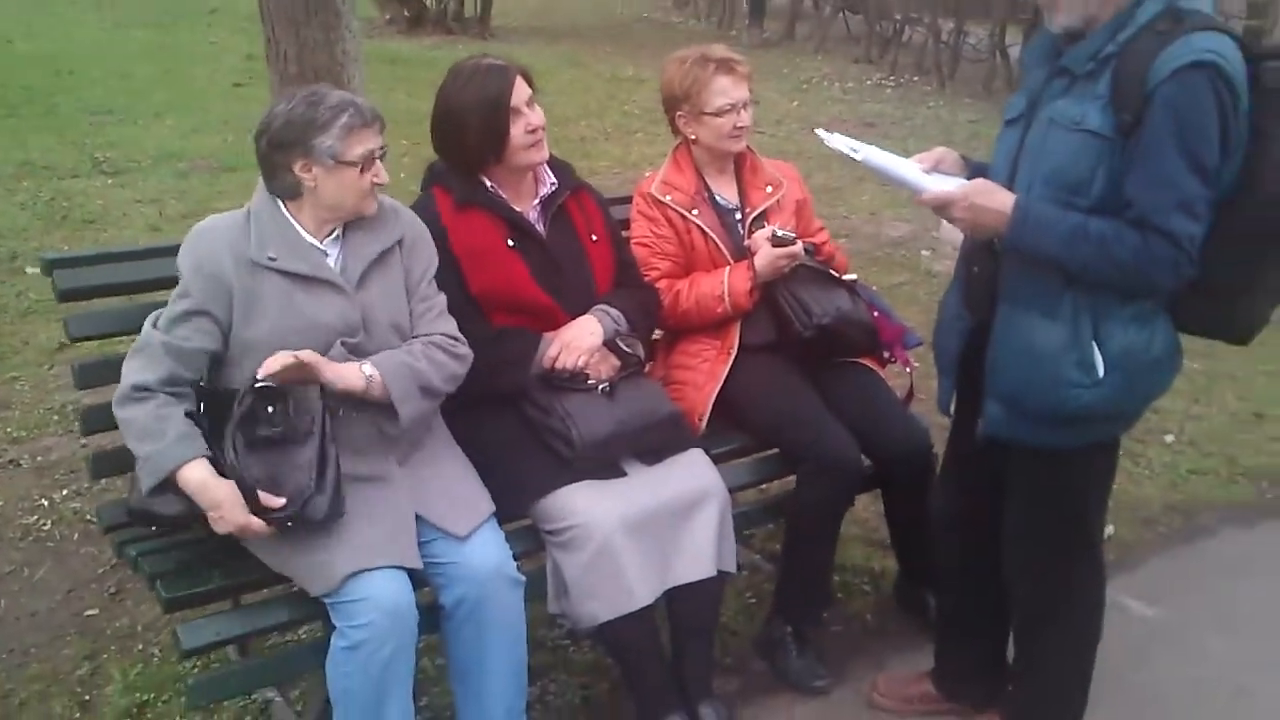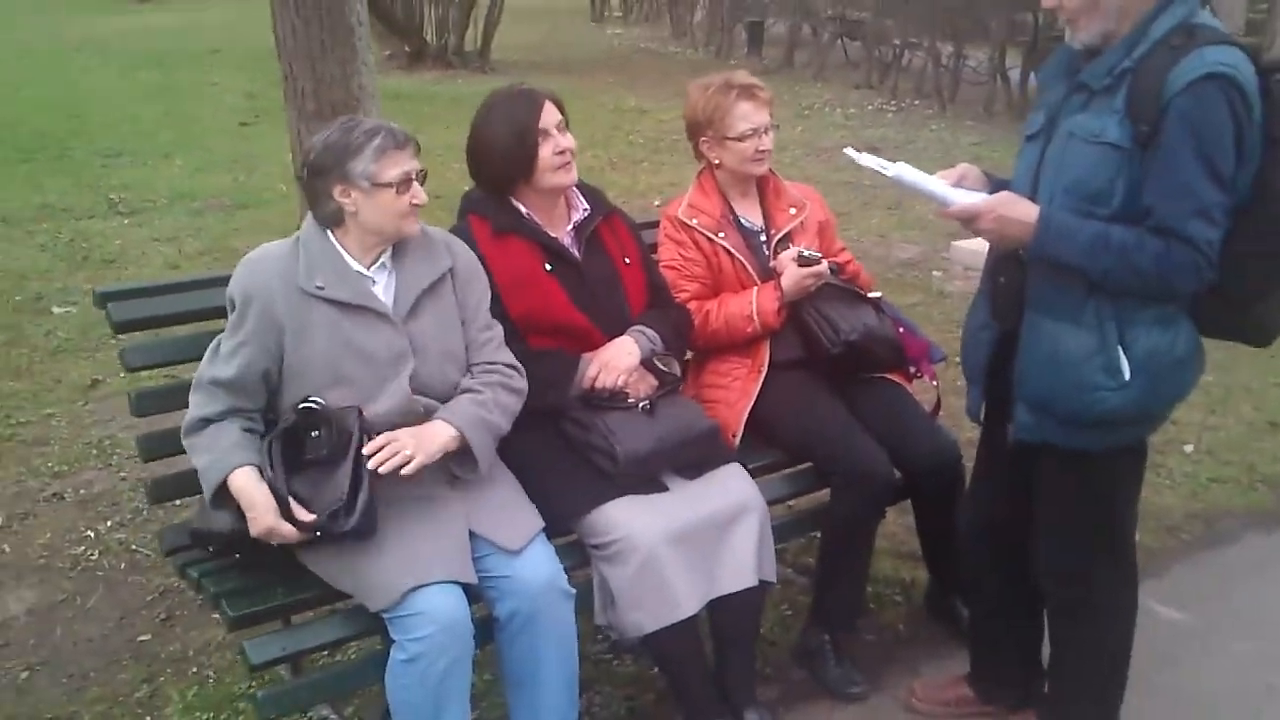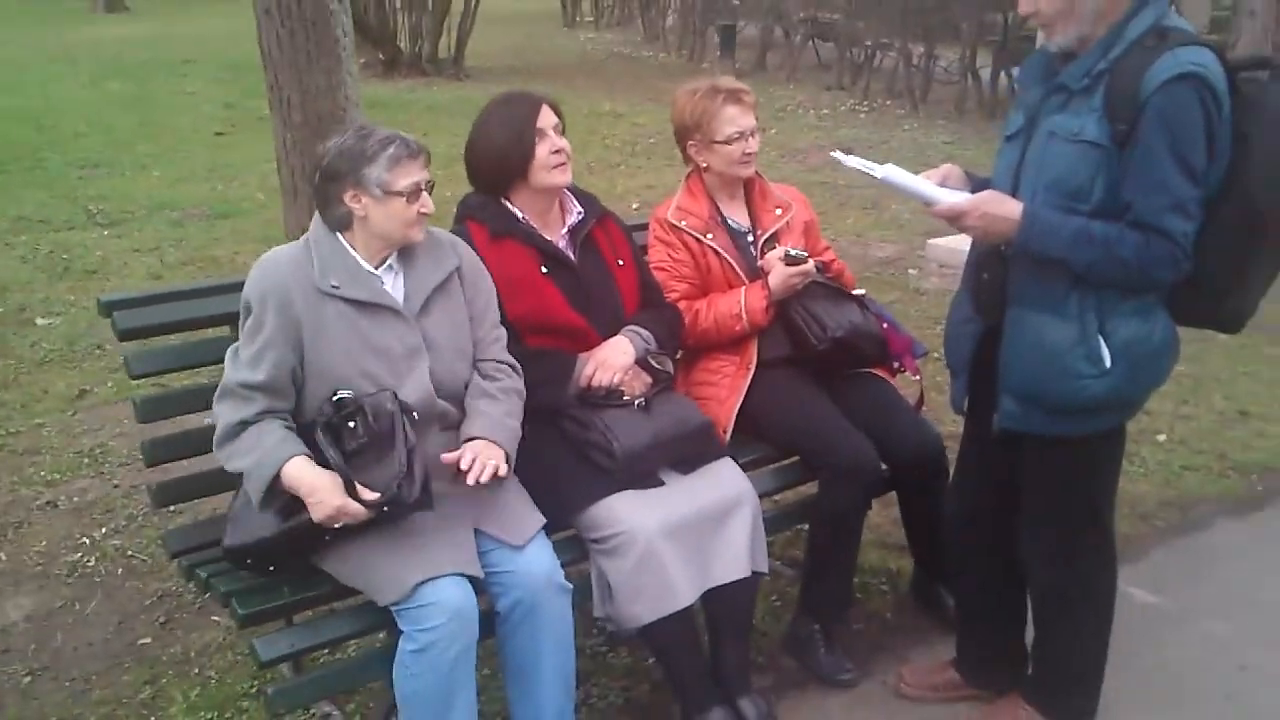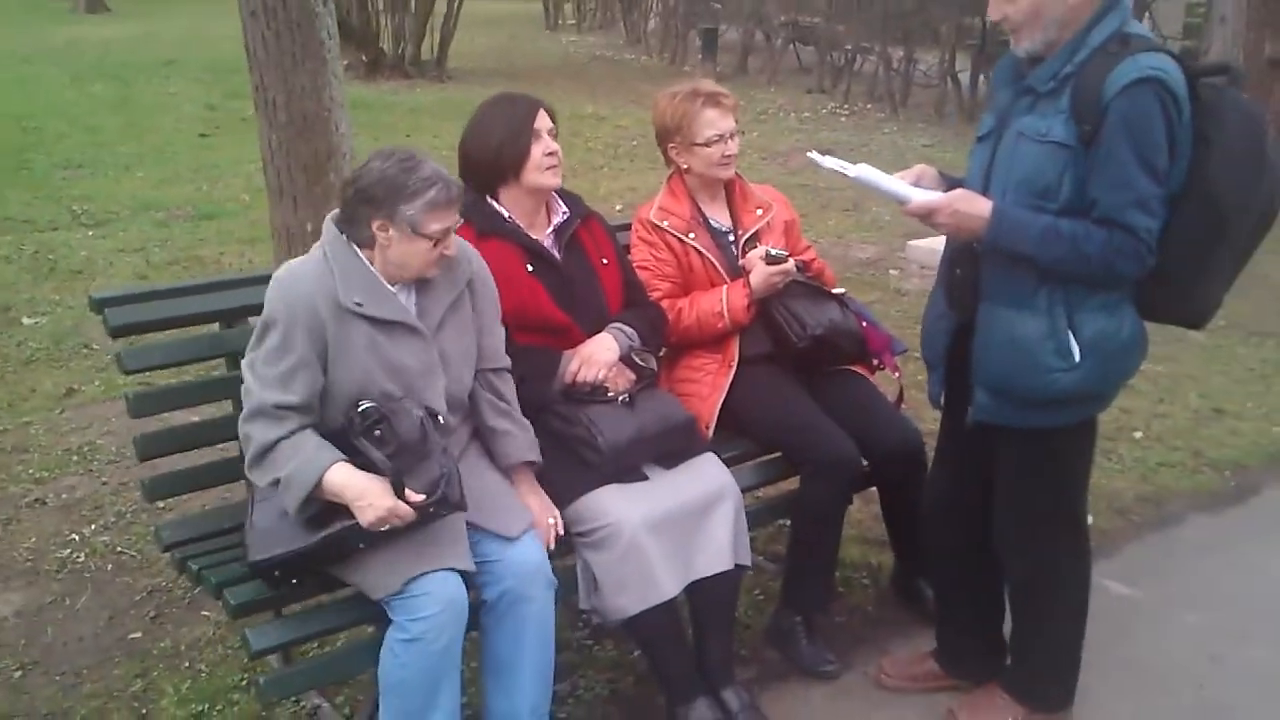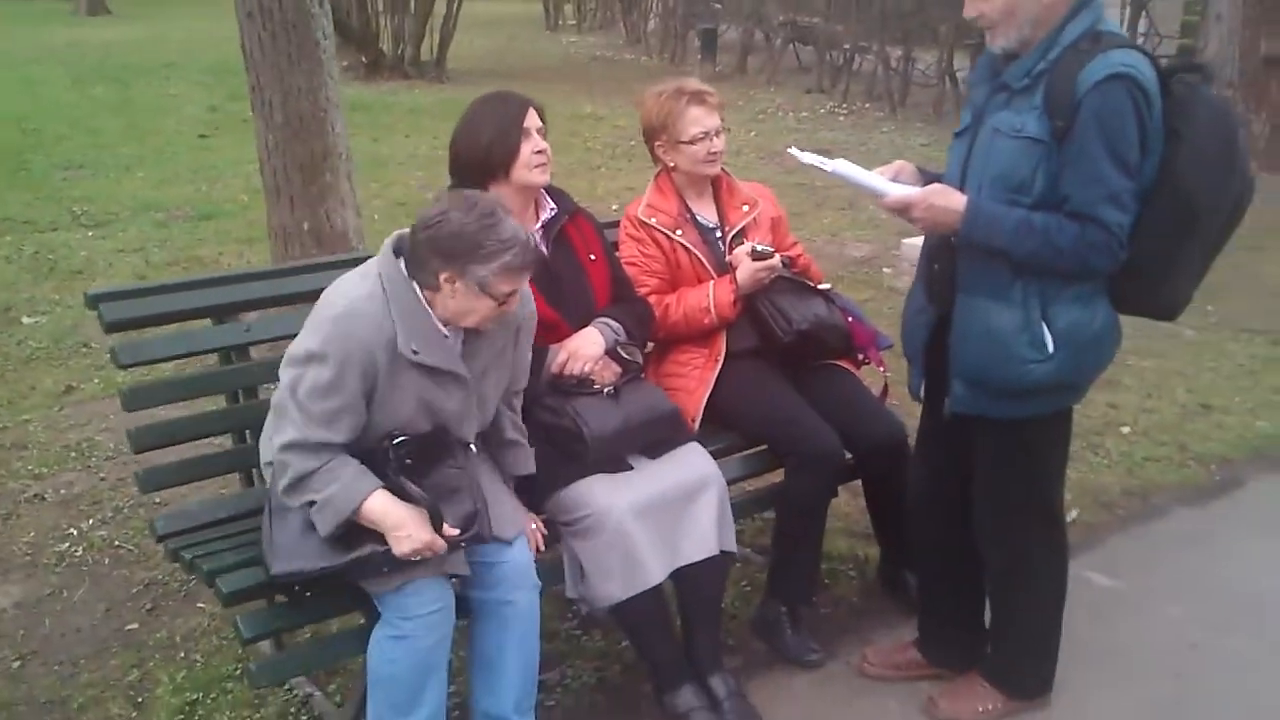
dt=0.3s
person 1, frame 1
left shoulder: (1184, 69)
left elbow: (1164, 254)
left wrist: (1014, 219)
right wrist: (970, 174)
left hip: (1071, 369)
right hip: (995, 344)
left knee: (1049, 558)
right knee: (966, 524)
person 1, frame 2
left shoulder: (1200, 81)
right shoulder: (1080, 64)
left elbow: (1183, 260)
left wrist: (1040, 229)
right wrist: (992, 189)
left hip: (1096, 375)
right hip: (1023, 354)
left knee: (1080, 559)
right knee: (994, 527)
person 1, frame 3
left shoulder: (1172, 81)
right shoulder: (1057, 66)
left elbow: (1161, 251)
left wrist: (1023, 225)
right wrist: (974, 188)
left hip: (1078, 362)
right hip: (1005, 345)
left knee: (1062, 542)
right knee: (977, 517)
person 1, frame 4
left shoulder: (1135, 85)
right shoulder: (1027, 71)
left elbow: (1126, 248)
left wrist: (994, 223)
right wrist: (950, 187)
left hip: (1050, 357)
right hip: (981, 341)
left knee: (1038, 532)
right knee: (955, 508)
right ankle: (966, 652)
person 1, frame 5
left shoulder: (1106, 82)
right shoulder: (1005, 67)
left elbow: (1098, 241)
left wrist: (968, 217)
right wrist: (926, 182)
left hip: (1026, 349)
right hip: (961, 333)
left knee: (1015, 520)
right knee: (939, 499)
right ankle: (948, 639)
person 2, frame 1
left shoulder: (575, 195)
right shoulder: (436, 219)
left elbow: (641, 293)
left wrist: (600, 322)
right wrist: (550, 351)
left hip: (601, 387)
right hip: (503, 405)
left knee: (700, 487)
right knee: (595, 518)
person 2, frame 2
left shoulder: (606, 220)
right shoulder: (473, 246)
left elbow: (673, 314)
left wrist: (636, 343)
right wrist: (589, 371)
left hip: (638, 406)
right hip: (545, 425)
left knee: (738, 500)
right knee: (639, 532)
person 2, frame 3
left shoulder: (599, 223)
right shoulder: (472, 249)
left elbow: (665, 313)
left wrist: (631, 342)
right wrist: (585, 370)
left hip: (631, 402)
right hip: (543, 423)
left knee: (731, 492)
right knee: (637, 526)
person 2, frame 4
left shoulder: (585, 224)
right shoulder: (464, 245)
left elbow: (648, 312)
left wrist: (615, 339)
right wrist: (569, 367)
left hip: (615, 401)
right hip: (531, 418)
left knee: (714, 488)
right knee: (621, 519)
person 2, frame 5
left shoulder: (573, 221)
left elbow: (636, 306)
left wrist: (602, 332)
right wrist: (556, 360)
left hip: (602, 393)
right hip: (519, 412)
left knee: (698, 476)
right knee: (607, 506)
left ankle: (708, 663)
person 3, frame 1
left shoulder: (781, 179)
right shoulder: (658, 200)
left elbow: (826, 253)
right elbow: (662, 301)
left wrist: (804, 260)
right wrist: (750, 273)
left hip: (804, 334)
right hip: (724, 353)
left knee: (908, 442)
right knee: (835, 457)
left ankle: (921, 581)
right ankle: (789, 626)
person 3, frame 2
left shoulder: (804, 201)
right shoulder: (685, 224)
left elbow: (850, 274)
right elbow: (691, 322)
left wrist: (827, 279)
right wrist: (778, 294)
right hip: (754, 372)
left knee: (938, 455)
right knee: (867, 469)
left ankle: (951, 589)
right ankle: (826, 635)
person 3, frame 3
left shoulder: (788, 202)
right shoulder: (674, 225)
left elbow: (834, 272)
right elbow: (682, 322)
left wrist: (813, 277)
right wrist: (765, 292)
right hip: (742, 369)
left knee: (922, 446)
right knee: (854, 461)
left ankle: (936, 577)
right ankle: (815, 623)
person 3, frame 4
left shoulder: (768, 203)
right shoulder: (656, 226)
left elbow: (814, 271)
right elbow: (664, 320)
left wrist: (793, 276)
right wrist: (747, 291)
right hip: (724, 366)
left knee: (901, 442)
right knee: (834, 455)
left ankle: (916, 571)
right ankle: (797, 616)
person 3, frame 5
left shoulder: (757, 199)
right shoulder: (644, 223)
left elbow: (801, 266)
right elbow: (652, 315)
left wrist: (779, 273)
right wrist: (733, 286)
right hip: (711, 360)
left knee: (885, 434)
right knee: (818, 448)
left ankle: (900, 563)
right ankle: (782, 607)
person 4, frame 1
left shoulder: (398, 228)
right shoulder: (221, 251)
left elbow: (447, 351)
right elbow: (148, 389)
left wrist: (348, 375)
right wrist: (207, 486)
left hip: (408, 445)
left knee: (489, 573)
right knee: (380, 602)
person 4, frame 2
left shoulder: (447, 257)
right shoulder: (271, 280)
left elbow: (500, 375)
right elbow: (219, 409)
left wrist: (443, 432)
right wrist: (250, 489)
left hip: (459, 468)
left knee: (541, 586)
right knee: (436, 615)
person 4, frame 3
left shoulder: (451, 257)
right shoulder: (284, 280)
left elbow: (496, 369)
right elbow: (247, 412)
left wrist: (488, 437)
right wrist: (304, 478)
left hip: (460, 465)
left knee: (539, 580)
right knee: (445, 605)
person 4, frame 4
left shoulder: (463, 268)
right shoulder: (303, 292)
left elbow: (491, 379)
right elbow: (270, 428)
left wrist: (522, 479)
right wrist: (352, 486)
left hip: (455, 462)
right hip: (351, 486)
left knee: (526, 569)
right knee: (434, 598)
person 4, frame 5
left shoulder: (510, 305)
right shoulder: (353, 320)
left elbow: (503, 403)
right elbow: (301, 455)
left wrist: (508, 494)
right wrist: (390, 515)
right hip: (353, 486)
left knee: (513, 569)
right knee: (421, 597)
